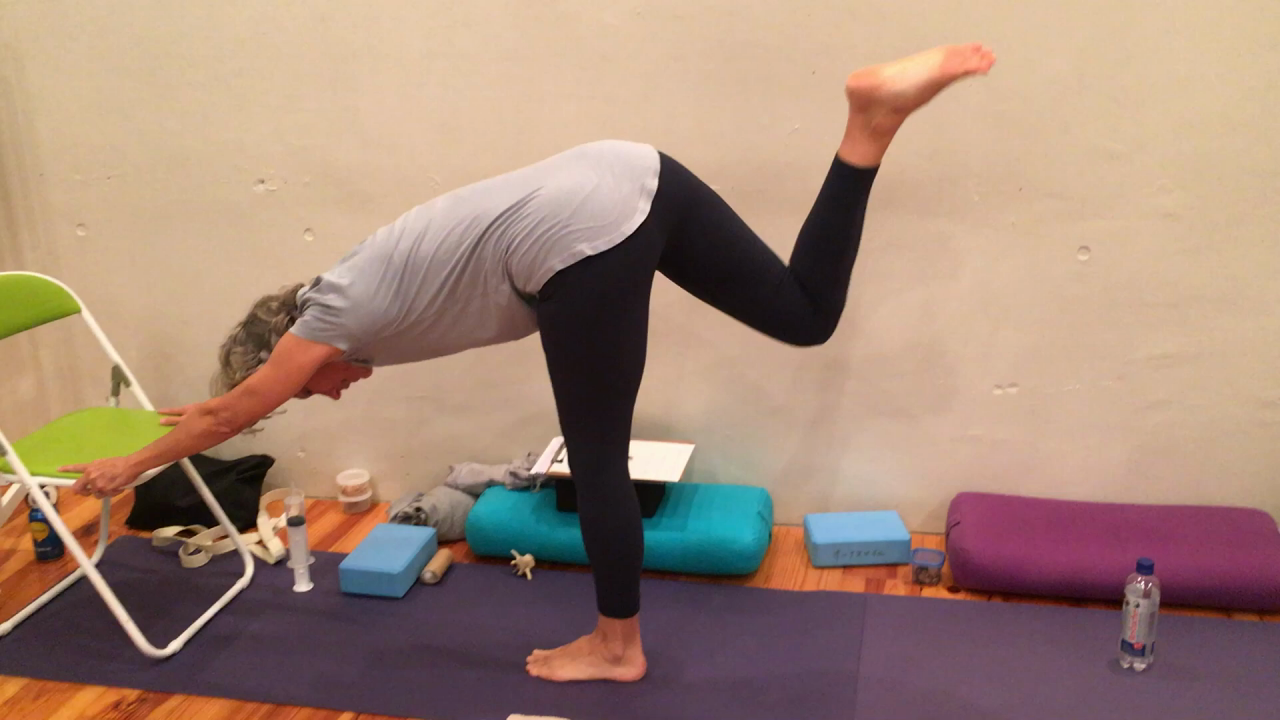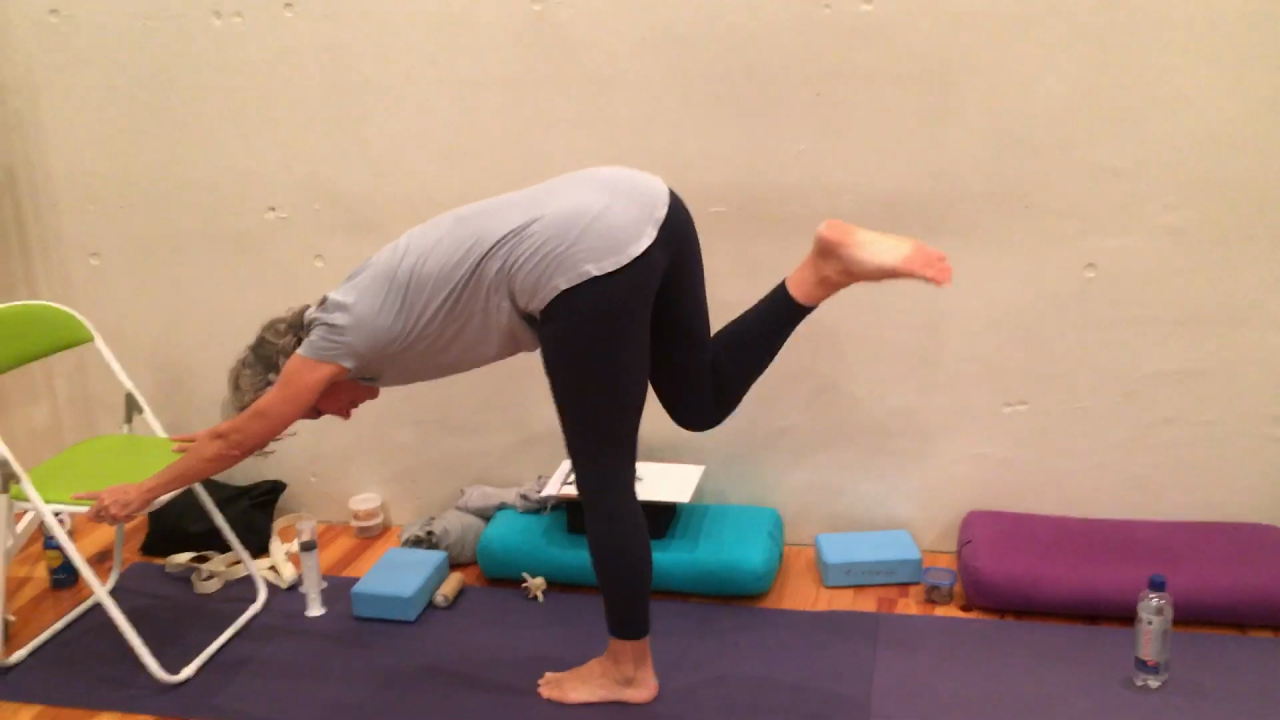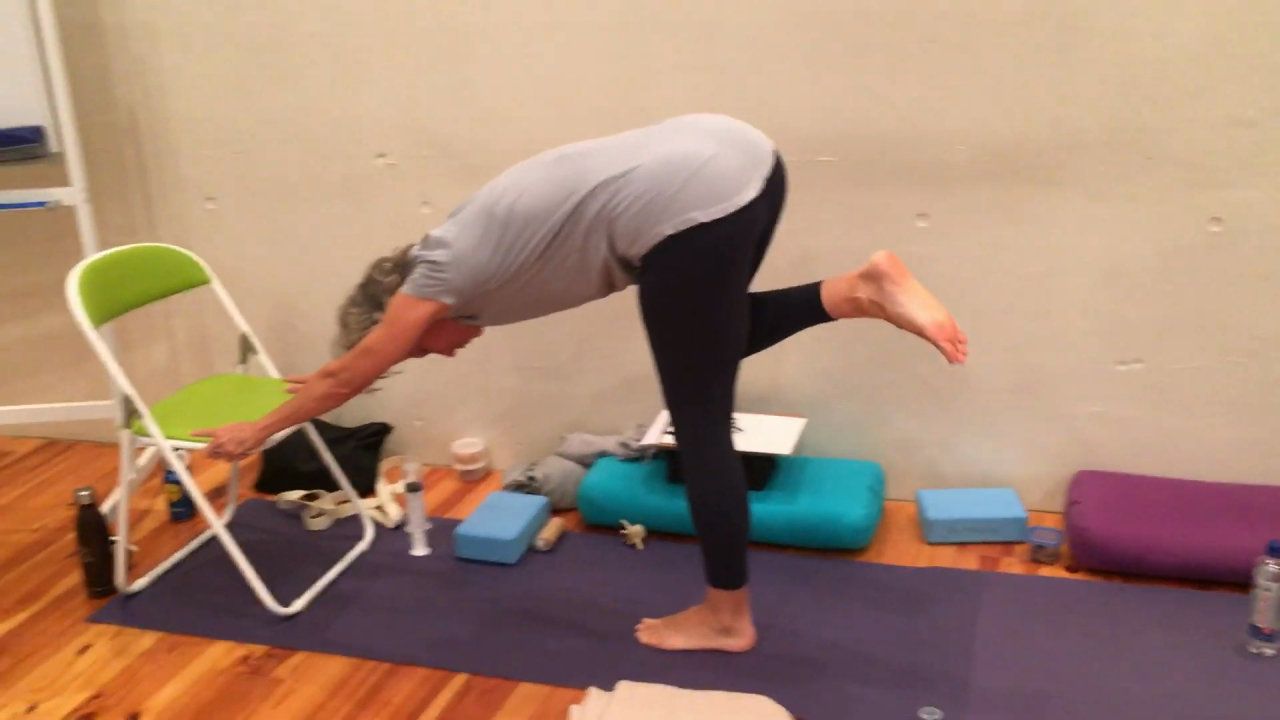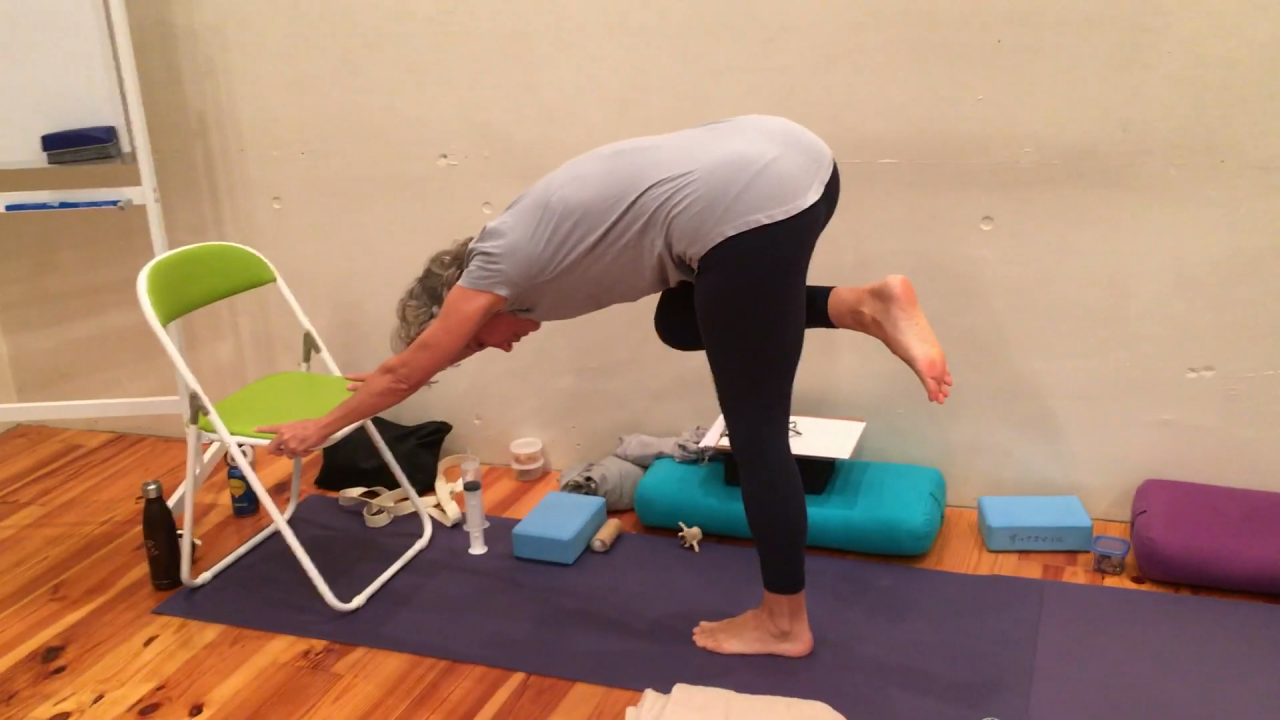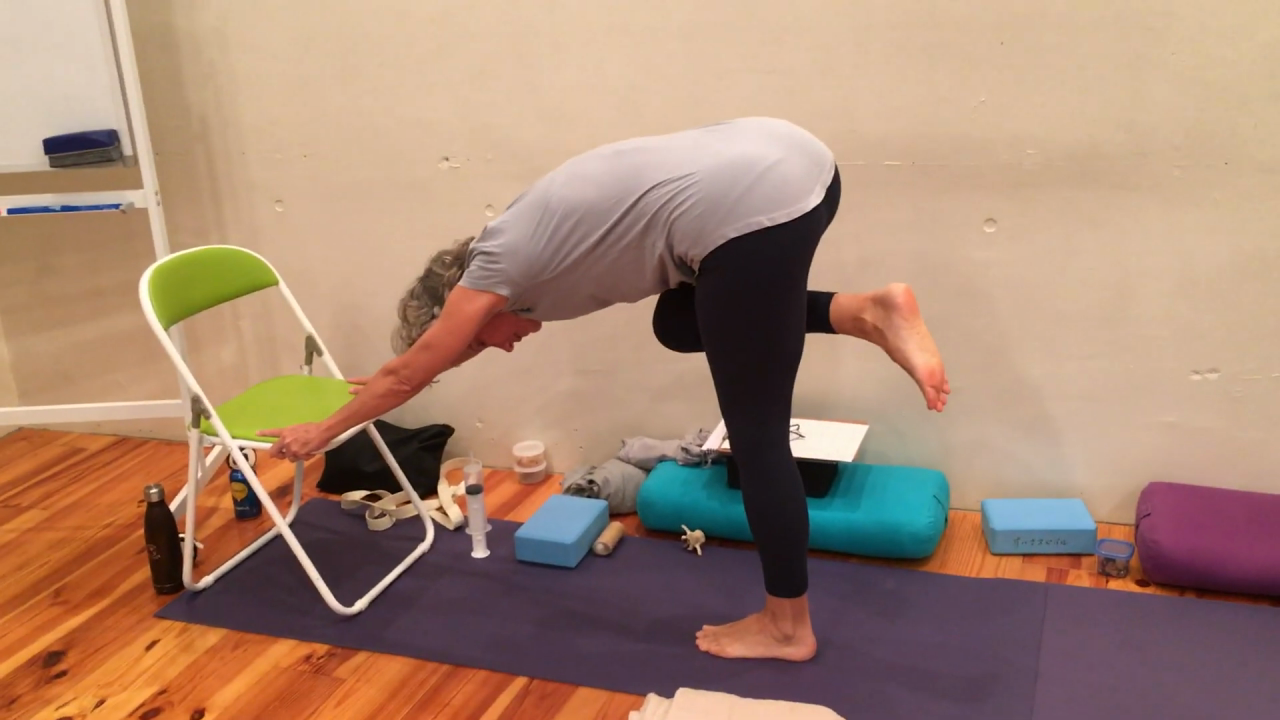
dt=0.4s
person 1, frame 1
left shoulder: (329, 321)
right shoulder: (352, 288)
left elbow: (228, 419)
left wrist: (127, 467)
right wrist: (212, 407)
left hip: (585, 238)
right hip: (630, 174)
left knee: (597, 460)
right knee: (802, 314)
left ankle: (615, 646)
right ankle: (868, 121)
person 1, frame 2
left shoulder: (335, 339)
right shoulder: (358, 310)
left elbow: (242, 441)
left wrist: (139, 494)
right wrist: (223, 436)
left hip: (587, 260)
right hip: (637, 205)
left knee: (603, 482)
right knee: (698, 400)
left ankle: (628, 670)
right ankle: (821, 270)
person 1, frame 3
left shoulder: (436, 278)
right shoulder: (463, 248)
left elbow: (346, 376)
left wrist: (256, 431)
right wrist: (334, 379)
left hip: (690, 204)
right hip: (738, 155)
left knee: (699, 431)
right knee: (690, 347)
left ankle: (726, 619)
right ankle: (859, 291)
person 1, frame 4
left shoulder: (492, 272)
right shoulder: (519, 245)
left elbow: (407, 373)
left wrist: (319, 429)
right wrist: (392, 379)
left hip: (748, 204)
right hip: (789, 158)
left knee: (755, 433)
right knee: (682, 324)
left ankle: (783, 624)
right ankle: (864, 307)
person 1, frame 5
left shoulder: (494, 271)
right shoulder: (521, 246)
left elbow: (407, 373)
left wrist: (321, 432)
right wrist: (391, 383)
left hip: (753, 207)
right hip: (793, 163)
left knee: (755, 436)
right knee: (680, 326)
left ankle: (786, 627)
right ankle: (866, 314)
